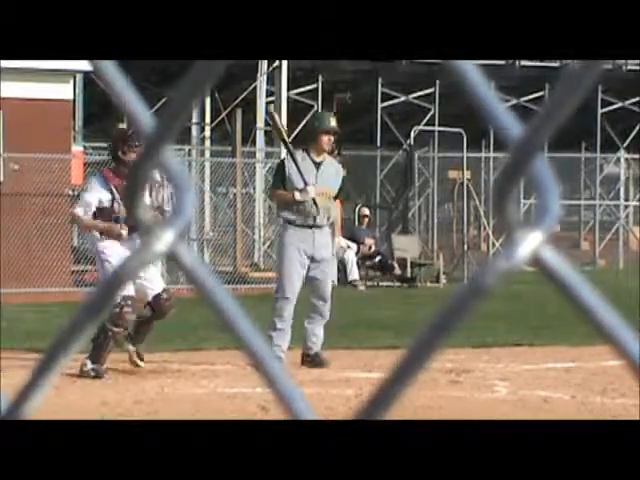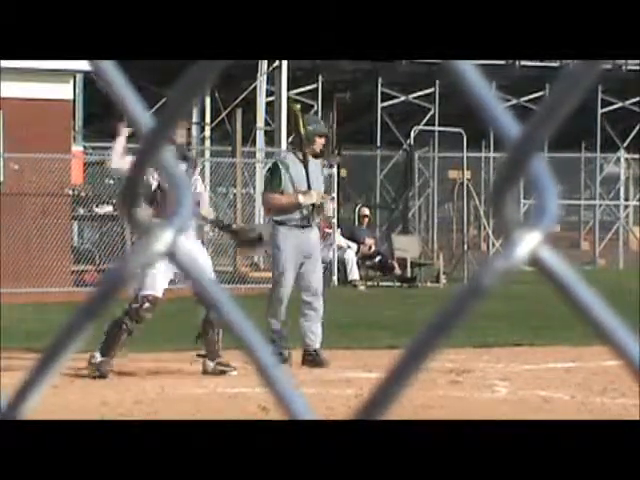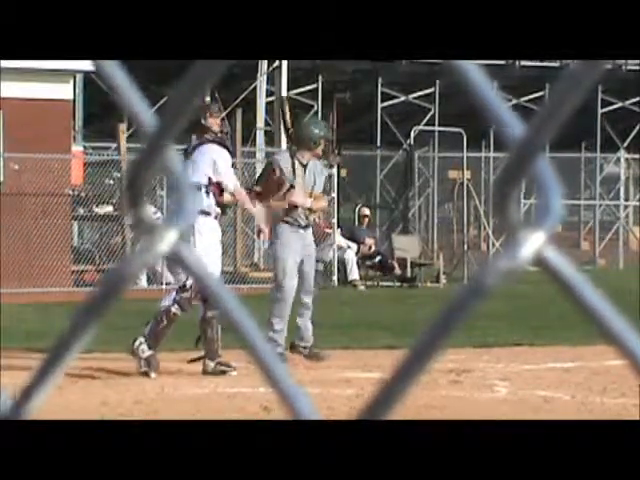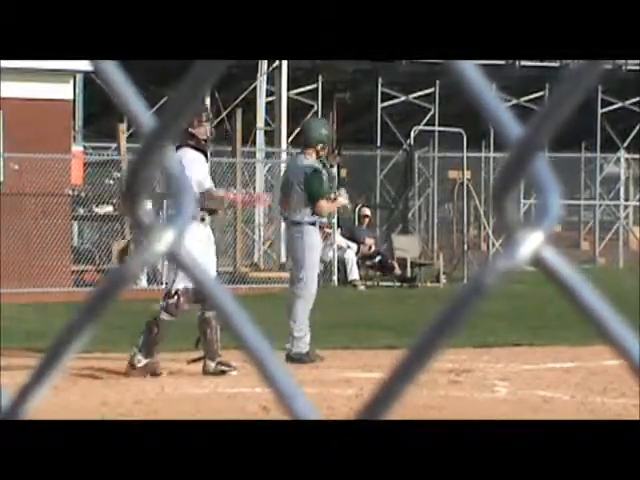
dt=0.5s
person 1, frame 1
right shoulder: (101, 183)
right elbow: (77, 217)
right wrist: (106, 227)
left hip: (137, 244)
right hip: (110, 246)
left knee: (163, 301)
right knee: (124, 307)
left ankle: (131, 338)
right ankle: (93, 364)
person 1, frame 2
left shoulder: (189, 169)
left elbow: (204, 208)
right elbow: (117, 162)
right wrist: (123, 133)
left hip: (188, 238)
right knee: (144, 302)
left ankle: (212, 359)
right ankle: (102, 357)
person 1, frame 3
left shoulder: (194, 152)
right shoulder: (216, 152)
right elbow: (236, 193)
left wrist: (251, 198)
right wrist: (260, 219)
left hip: (196, 223)
right hip: (201, 224)
right knee: (190, 289)
left ankle: (213, 358)
right ankle: (147, 344)
person 1, frame 4
left shoulder: (190, 154)
right shoulder: (191, 156)
right elbow: (208, 195)
left hip: (199, 229)
right hip: (189, 229)
left knee: (206, 293)
right knee: (179, 294)
left ankle: (212, 358)
right ankle: (142, 358)
person 2, frame 1
left shoulder: (336, 168)
right shoulder: (290, 162)
right elbow: (274, 196)
left wrist: (337, 235)
right wrist: (298, 195)
left hip: (322, 236)
right hip: (294, 233)
left knee: (323, 295)
right knee: (287, 292)
left ankle: (312, 350)
right ankle: (276, 352)
person 2, frame 2
left shoulder: (317, 166)
right shoulder: (282, 164)
right elbow: (268, 201)
left wrist: (323, 203)
right wrist: (300, 198)
left hip: (310, 232)
right hip: (286, 232)
left knee: (314, 291)
right knee: (281, 291)
left ankle: (312, 348)
right ankle: (277, 348)
person 2, frame 3
left shoulder: (319, 168)
right shoulder: (279, 163)
left elbow: (323, 202)
left wrist: (308, 201)
right wrist: (286, 190)
left hip: (306, 231)
right hip: (285, 230)
left knee: (307, 290)
right knee: (285, 289)
left ankle: (303, 342)
right ankle: (276, 347)
person 2, frame 4
left shoulder: (293, 163)
right shoulder: (312, 169)
right elbow: (321, 208)
left wrist: (334, 200)
right wrist: (338, 202)
left hip: (297, 229)
right hip: (305, 230)
left knee: (302, 289)
right knee: (305, 289)
left ankle: (301, 347)
right ankle: (297, 348)
